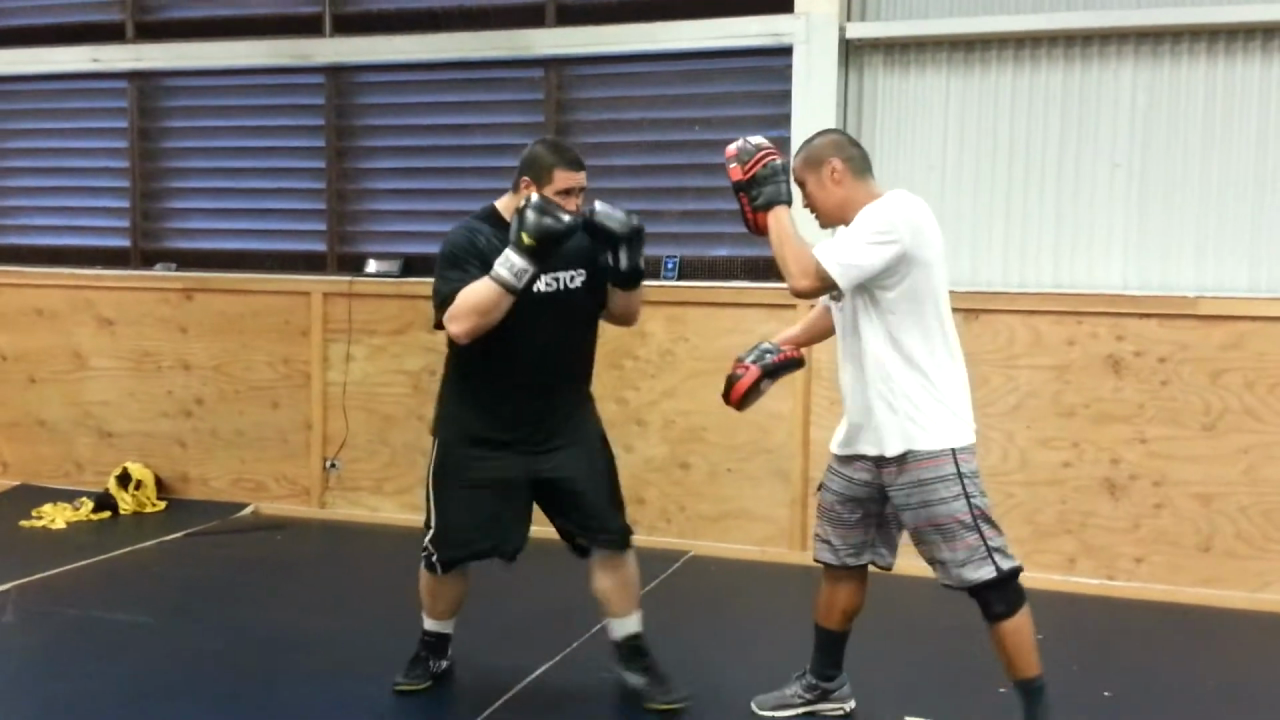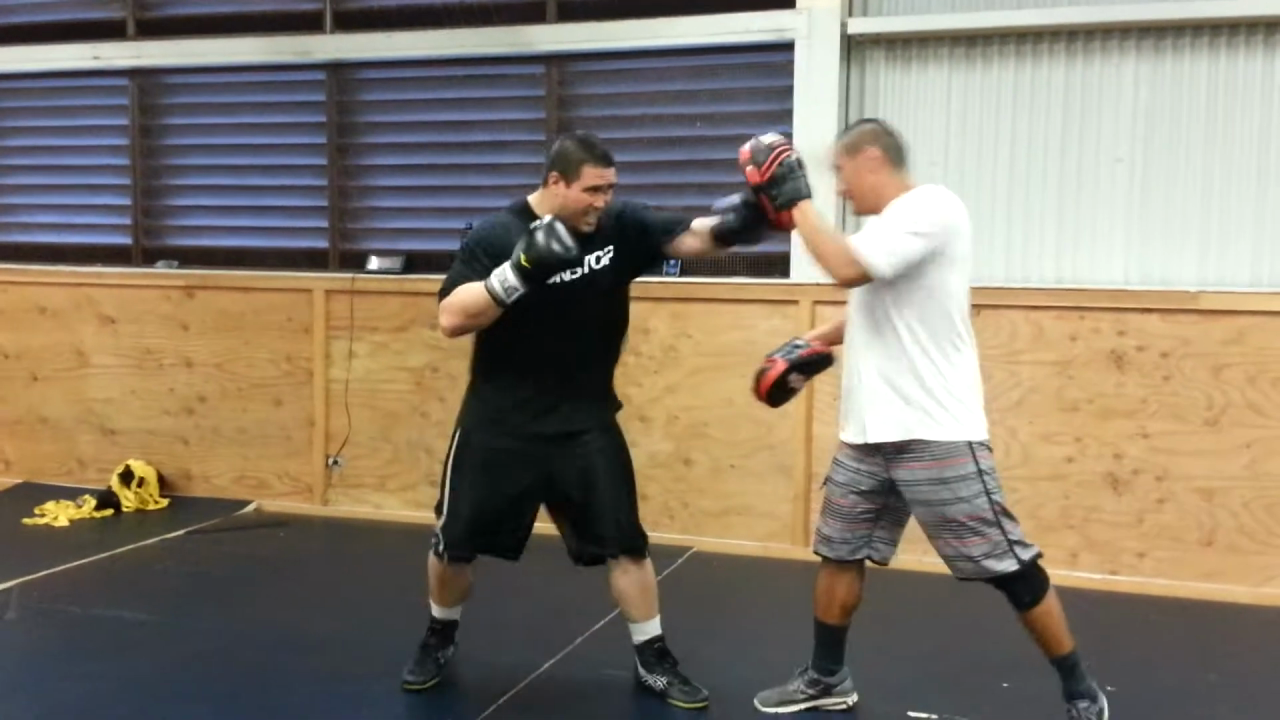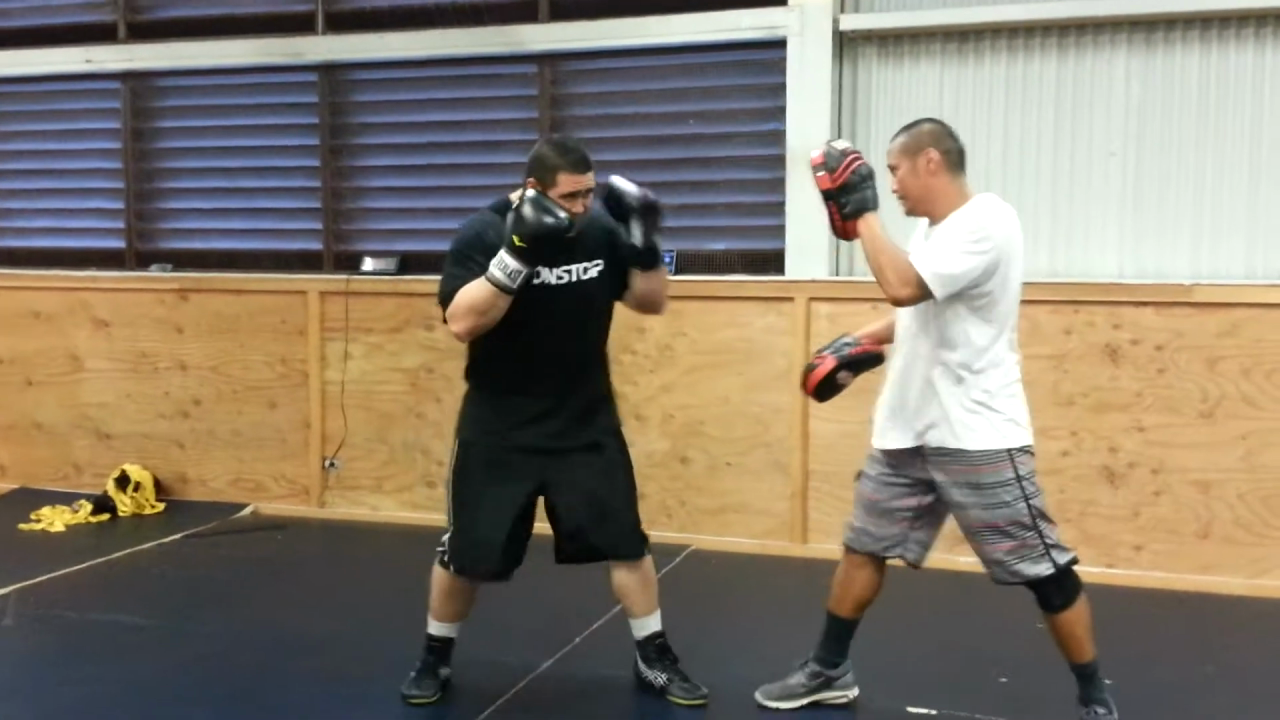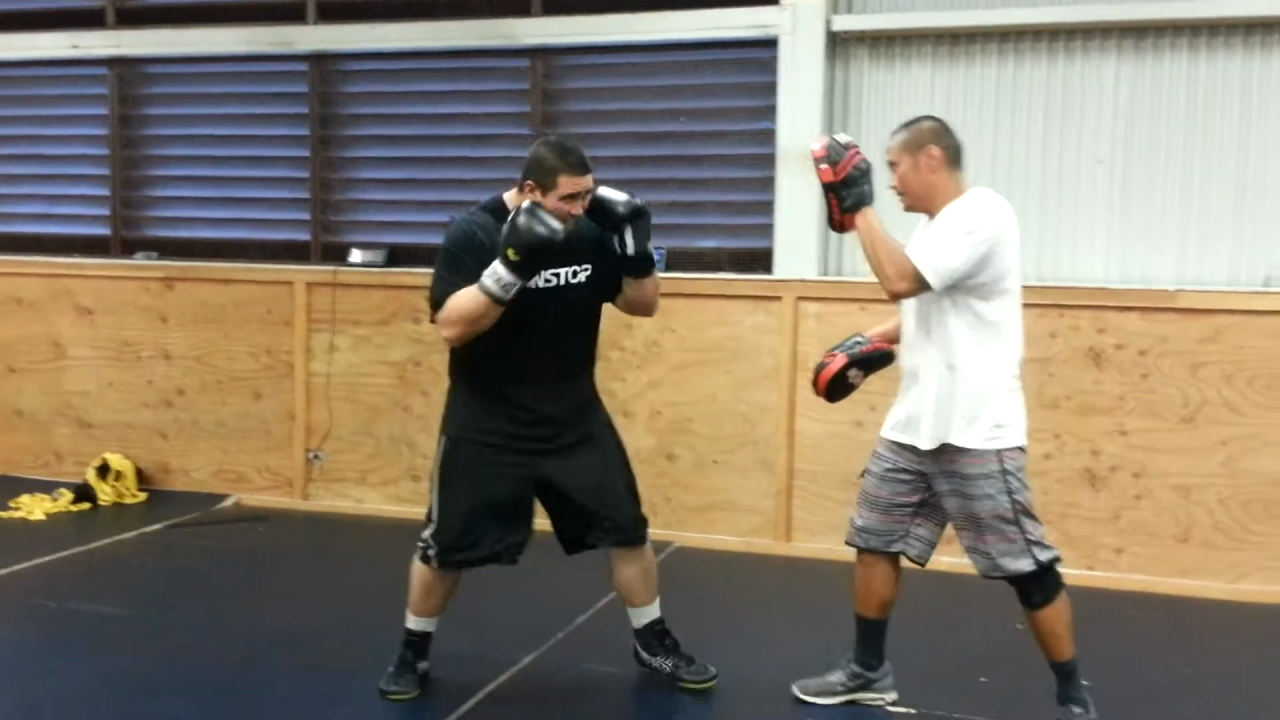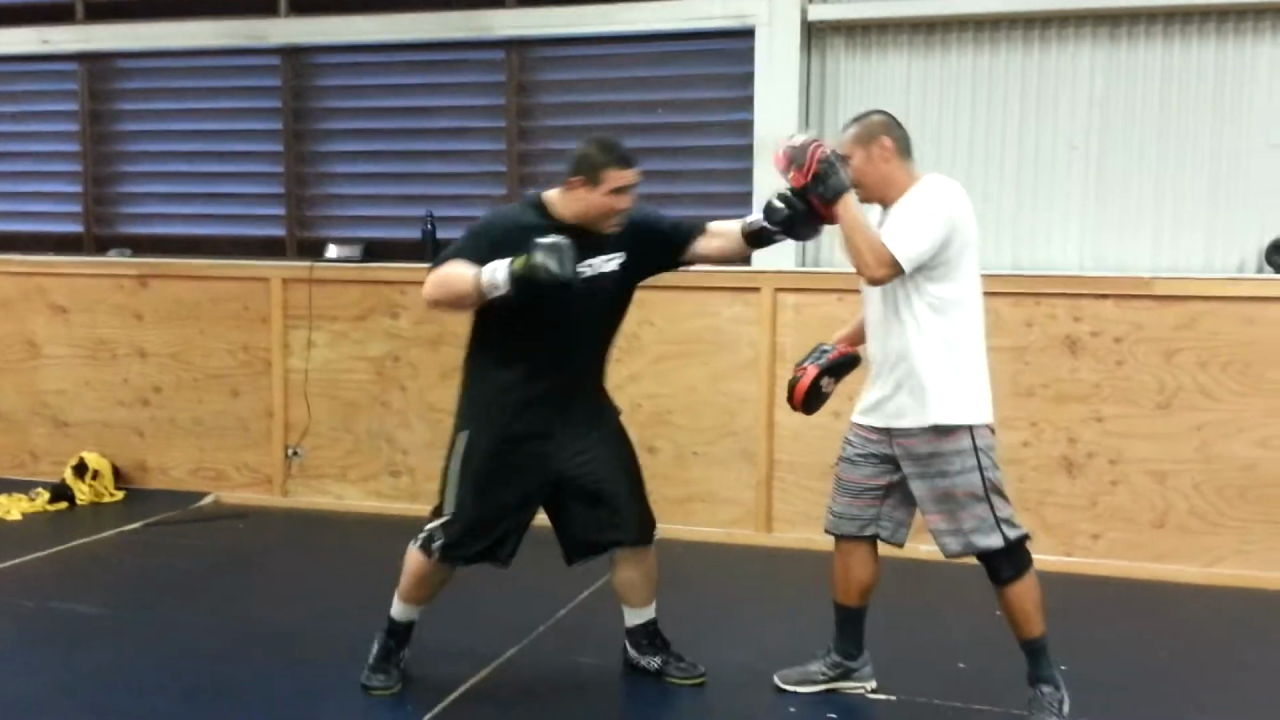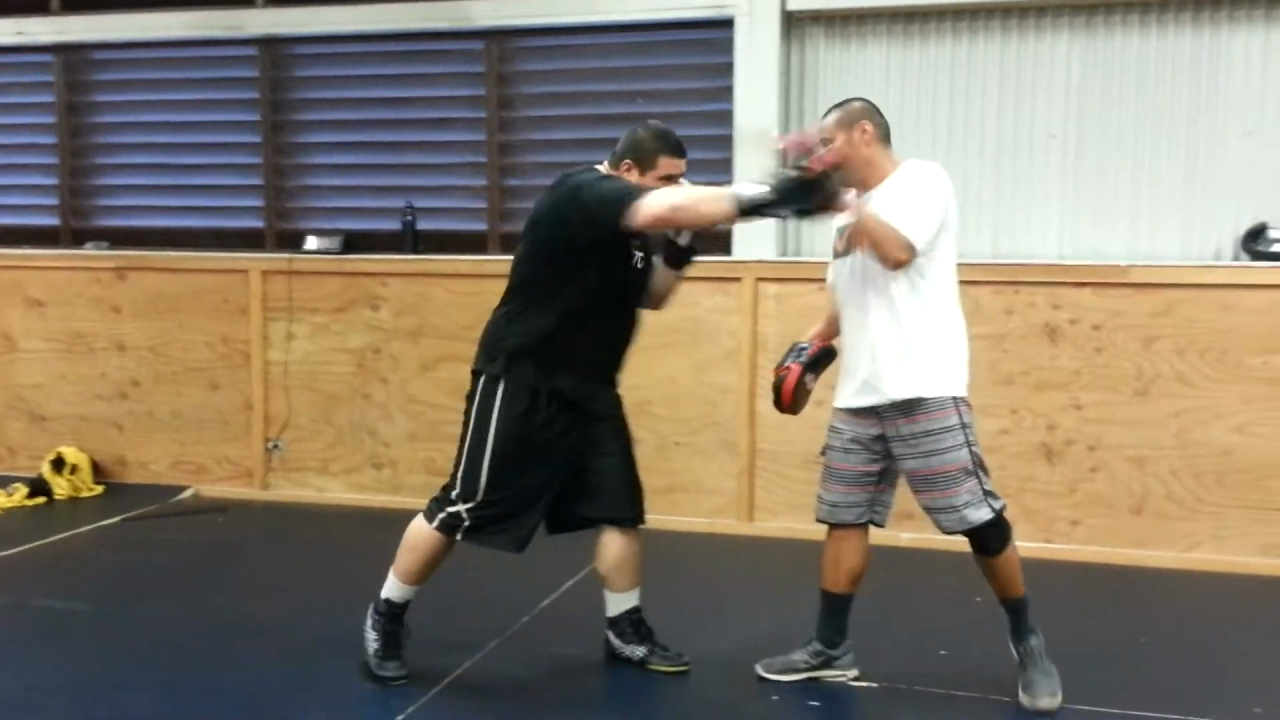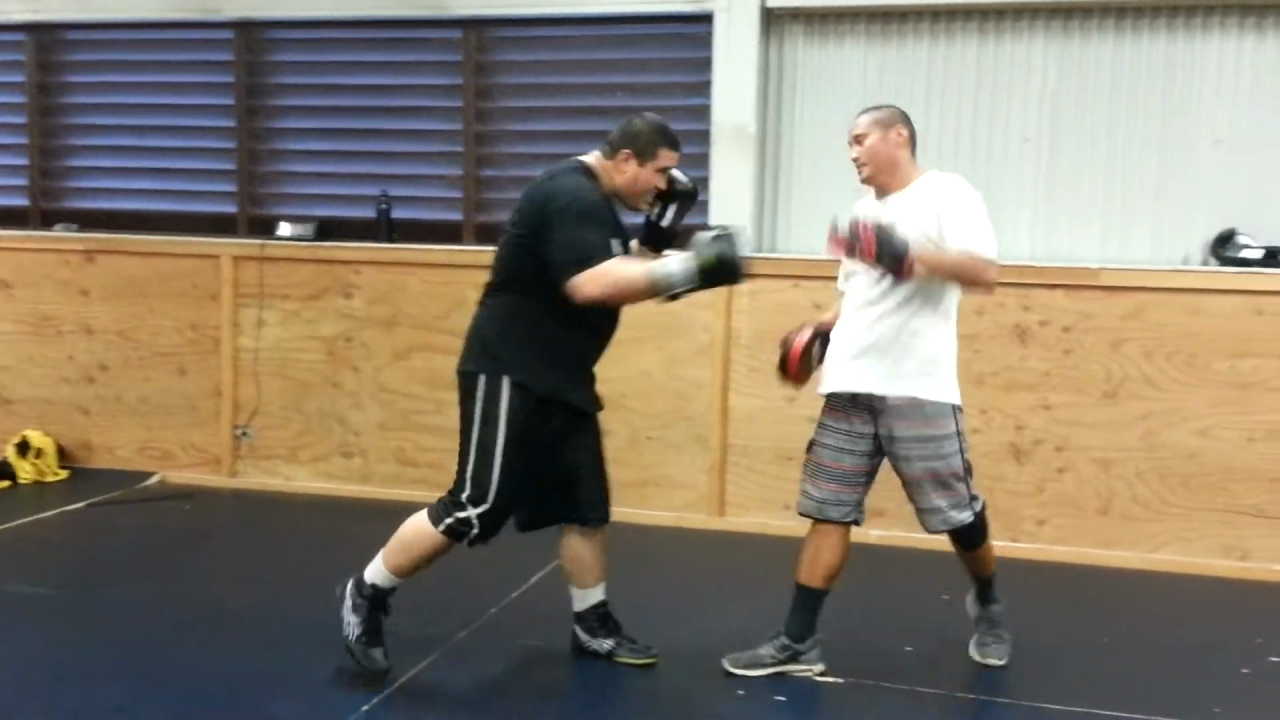
dt=0.2s
person 1, frame 1
left shoulder: (897, 217)
right shoulder: (859, 230)
left elbow: (805, 279)
right elbow: (837, 309)
left wrist: (772, 205)
right wrist: (778, 346)
left hip: (927, 441)
right hip: (863, 438)
left knee: (986, 575)
right knee: (841, 559)
person 1, frame 2
left shoulder: (930, 210)
right shoulder: (886, 223)
left elbow: (844, 268)
left wrist: (795, 200)
right wrist: (808, 345)
left hip: (938, 433)
right hip: (870, 431)
left knee: (1007, 566)
right knee: (838, 550)
person 1, frame 3
left shoulder: (986, 223)
right shoulder: (933, 228)
left elbow: (902, 287)
left wrist: (862, 212)
right wrist: (858, 343)
left hip: (978, 439)
right hip: (907, 432)
left knee: (1044, 570)
right knee: (864, 547)
right ankle: (827, 671)
person 1, frame 4
left shoulder: (981, 216)
right shoulder: (934, 223)
left elbow: (899, 280)
left wrist: (858, 204)
right wrist: (869, 343)
left hip: (976, 435)
right hip: (913, 425)
left knee: (1029, 568)
right knee: (872, 541)
right ankle: (868, 671)
person 1, frame 5
left shoulder: (938, 199)
right shoulder: (893, 214)
left elbow: (877, 268)
left wrist: (835, 195)
right wrist: (836, 347)
left hip: (944, 414)
right hip: (880, 410)
left knee: (997, 546)
right knee: (850, 528)
right ankle: (848, 660)
person 1, frame 6
left shoulder: (921, 181)
right shoulder: (856, 209)
left elbow: (896, 254)
left wrist: (843, 201)
right wrist: (810, 344)
left hip: (924, 390)
right hip: (860, 393)
left knee: (978, 519)
right knee: (843, 517)
left ankle: (1028, 643)
right ankle: (830, 648)
person 1, frame 7
left shoulder: (949, 194)
right shoulder: (863, 211)
left elbow: (985, 271)
left wrist: (907, 255)
right wrist: (824, 328)
left hip: (918, 389)
right hip: (850, 388)
left knee: (958, 516)
right knee: (828, 512)
left ankle: (987, 608)
right ankle: (797, 642)
person 2, frame 1
left shoulder: (581, 238)
right shoulder: (470, 240)
left elbow: (625, 314)
right elbow: (463, 325)
left wrist: (622, 255)
right wrist: (523, 250)
left hip: (565, 424)
right hip: (480, 431)
left knee: (609, 536)
right knee: (447, 550)
left ankle: (633, 657)
right ankle: (434, 649)
person 2, frame 2
left shoulder: (620, 224)
right shoulder: (495, 234)
left elbow: (695, 237)
right elbow: (450, 319)
left wrist: (738, 218)
right wrist: (521, 267)
left hip: (586, 424)
right hip: (499, 422)
left knee: (623, 544)
right knee: (455, 542)
left ankle: (654, 659)
right ankle: (438, 639)
person 2, frame 3
left shoulder: (601, 230)
right shoulder: (481, 234)
left elbow: (652, 302)
right elbow: (461, 323)
left wrist: (640, 235)
right wrist: (518, 251)
left hip: (585, 426)
right hip: (498, 429)
left knee: (625, 542)
right knee: (465, 555)
left ankle: (654, 657)
right ankle: (435, 656)
person 2, frame 4
left shoulder: (593, 232)
right shoulder: (471, 233)
left elbow: (644, 304)
right elbow: (453, 327)
left wrist: (633, 238)
right wrist: (513, 262)
left hip: (575, 419)
right hip: (486, 425)
left knee: (626, 530)
right knee: (444, 546)
left ankle: (655, 643)
right ankle: (414, 650)
person 2, frame 5
left shoulder: (638, 230)
right shoulder: (509, 227)
left elbow: (711, 242)
right elbow: (436, 290)
left wrist: (771, 222)
right wrist: (514, 273)
left hip: (583, 416)
right hip: (502, 416)
left knee: (631, 530)
right knee: (451, 539)
left ankle: (644, 643)
right ankle: (393, 640)
person 2, frame 6
left shoulder: (642, 220)
right shoulder: (587, 196)
left elbow: (652, 297)
right elbow: (670, 208)
left wrist: (676, 241)
right wrist: (767, 194)
left hip: (587, 389)
right hip: (521, 380)
left knee: (615, 510)
right knee: (467, 510)
left ankle: (625, 631)
right ankle: (387, 616)
person 2, frame 7
left shoulder: (603, 203)
right shoulder: (567, 196)
left elbow: (623, 272)
right elbow: (591, 285)
left wrist: (663, 227)
right wrist: (689, 268)
left hip: (560, 378)
right hip: (512, 374)
left knee: (584, 506)
right knee: (473, 510)
left ankle: (592, 624)
right ankle: (367, 595)
